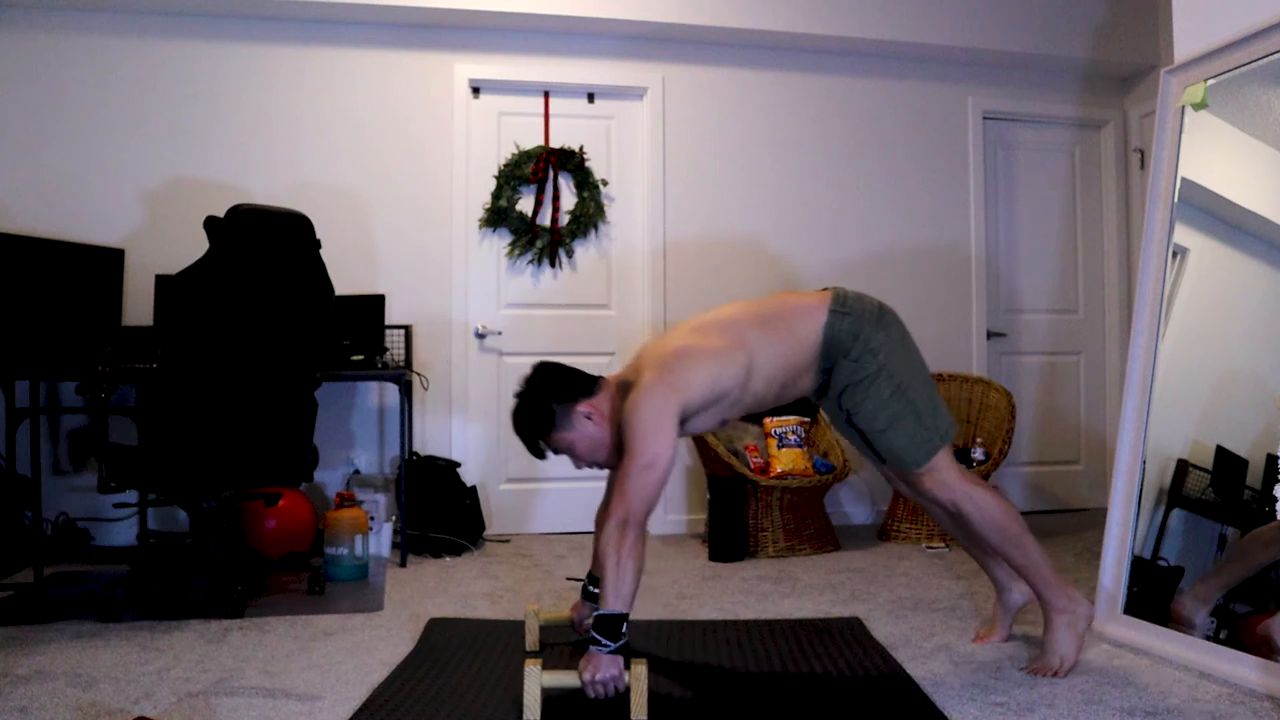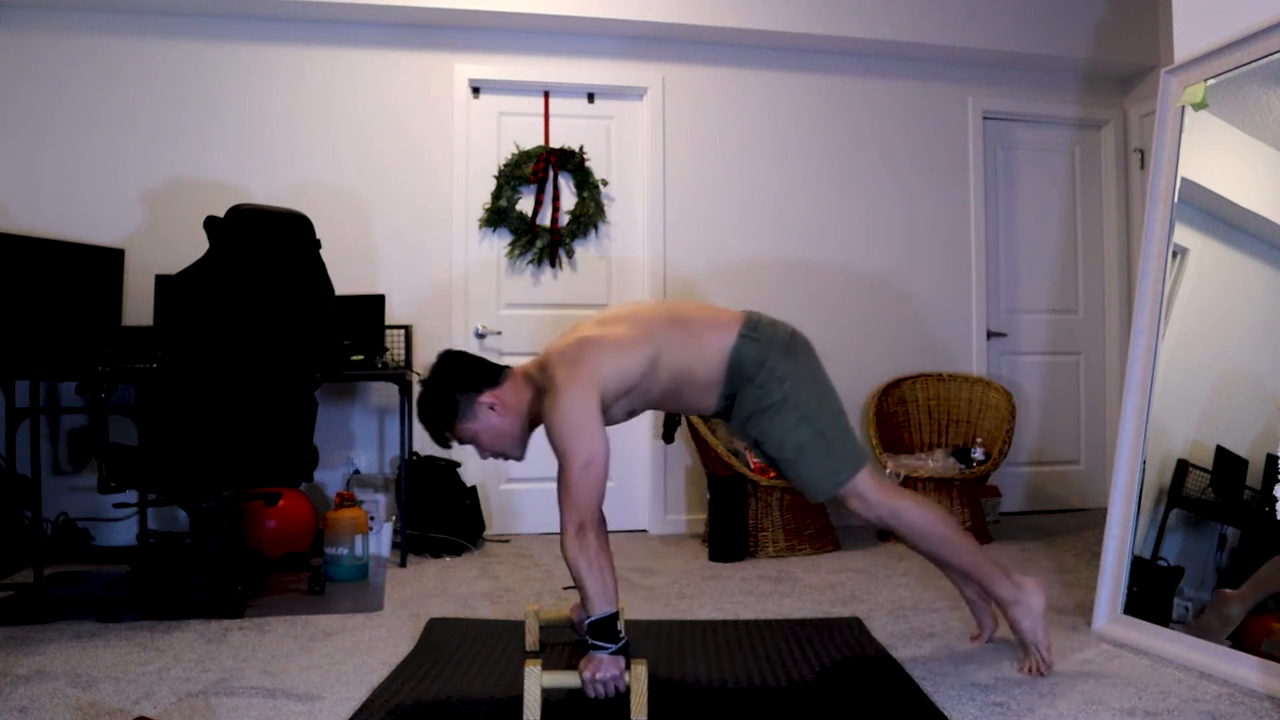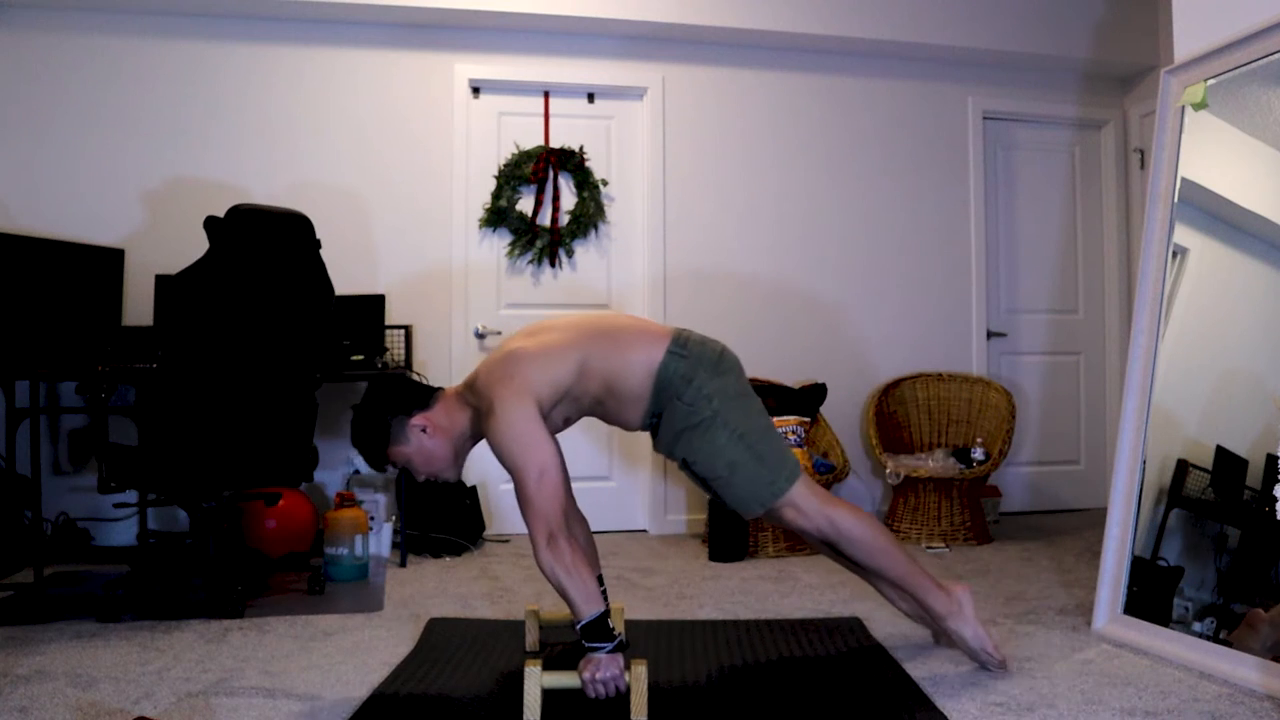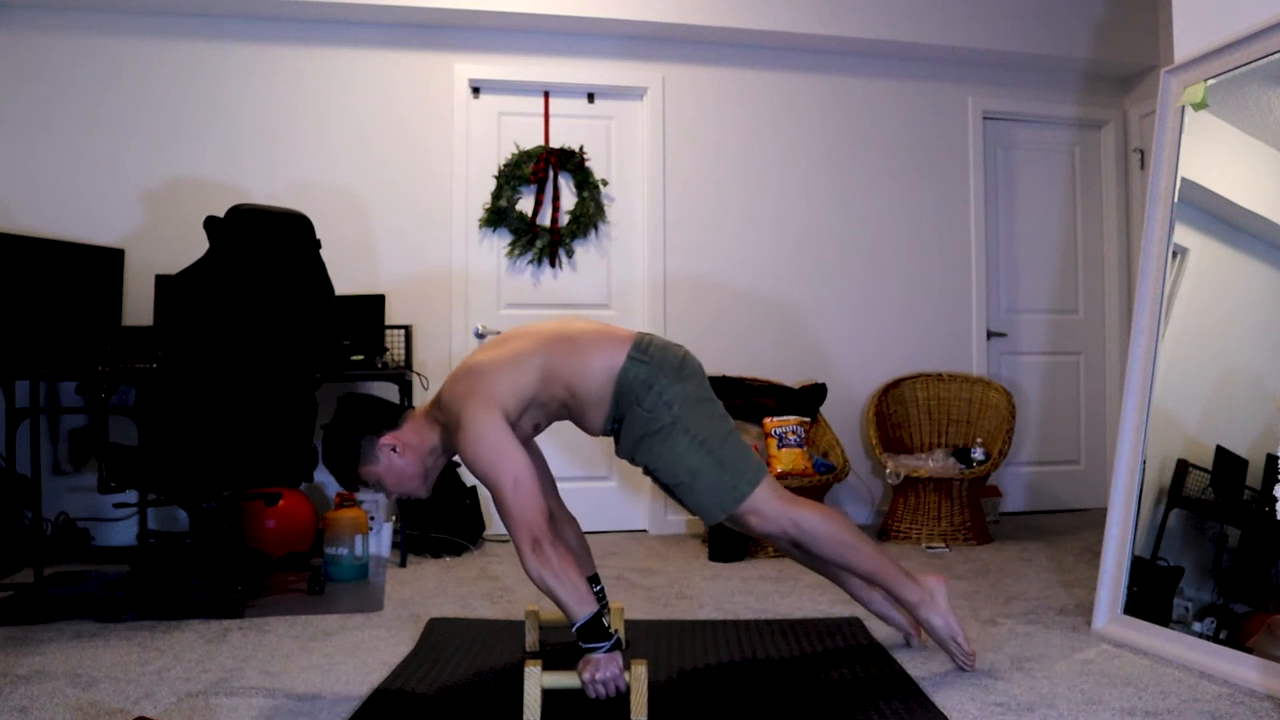
dt=0.3s
person 1, frame 1
left shoulder: (648, 401)
right shoulder: (627, 389)
left elbow: (626, 527)
right elbow: (617, 508)
left wrist: (607, 640)
right wrist: (592, 594)
left hip: (856, 342)
right hip: (833, 348)
left knee: (942, 483)
right knee: (914, 484)
left ankle: (1063, 603)
right ankle: (1009, 585)
person 1, frame 2
left shoulder: (565, 392)
right shoulder: (552, 377)
left elbow: (581, 526)
right elbow: (588, 512)
left wrist: (606, 640)
right wrist: (596, 602)
left hip: (759, 366)
right hip: (750, 364)
left knee: (867, 495)
right knee: (858, 493)
left ankle: (1009, 591)
right ankle: (974, 586)
person 1, frame 3
left shoulder: (502, 409)
right shoulder: (496, 392)
left elbow: (549, 536)
right elbow: (563, 513)
left wrist: (601, 641)
right wrist: (595, 601)
left hip: (687, 385)
right hip: (686, 378)
left knee: (804, 509)
right knee: (796, 510)
left ankle: (943, 603)
right ankle: (920, 601)
person 1, frame 4
left shoulder: (469, 422)
right shoulder: (476, 409)
left elbow: (535, 543)
right elbow: (550, 514)
left wrist: (597, 642)
right wrist: (594, 603)
left hip: (648, 389)
right hip: (646, 384)
left knee: (769, 511)
right knee: (758, 515)
left ankle: (915, 594)
right ankle: (881, 597)
